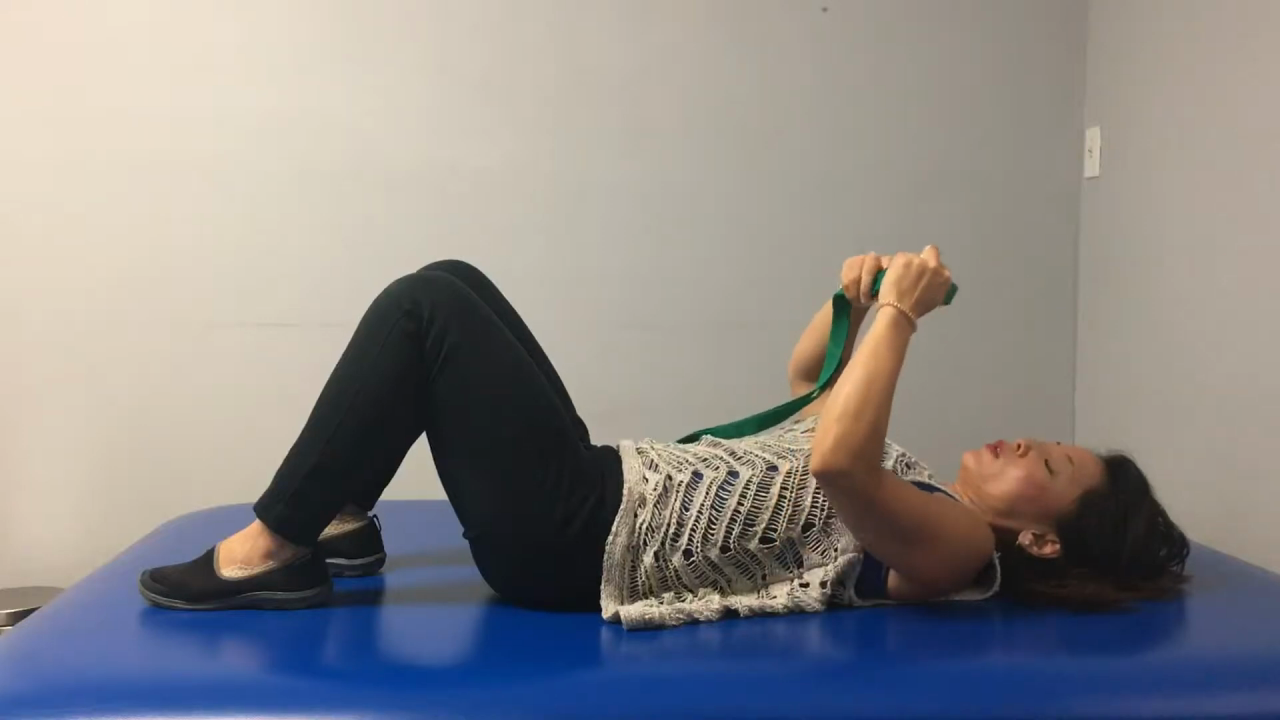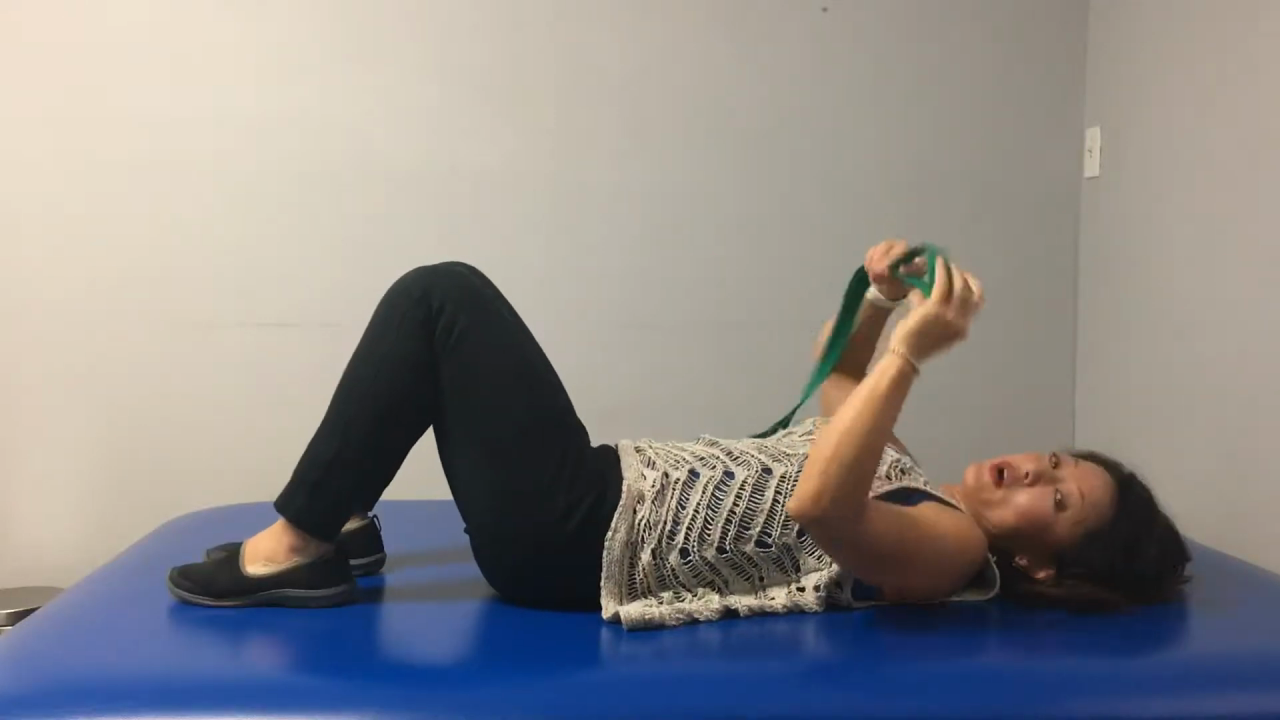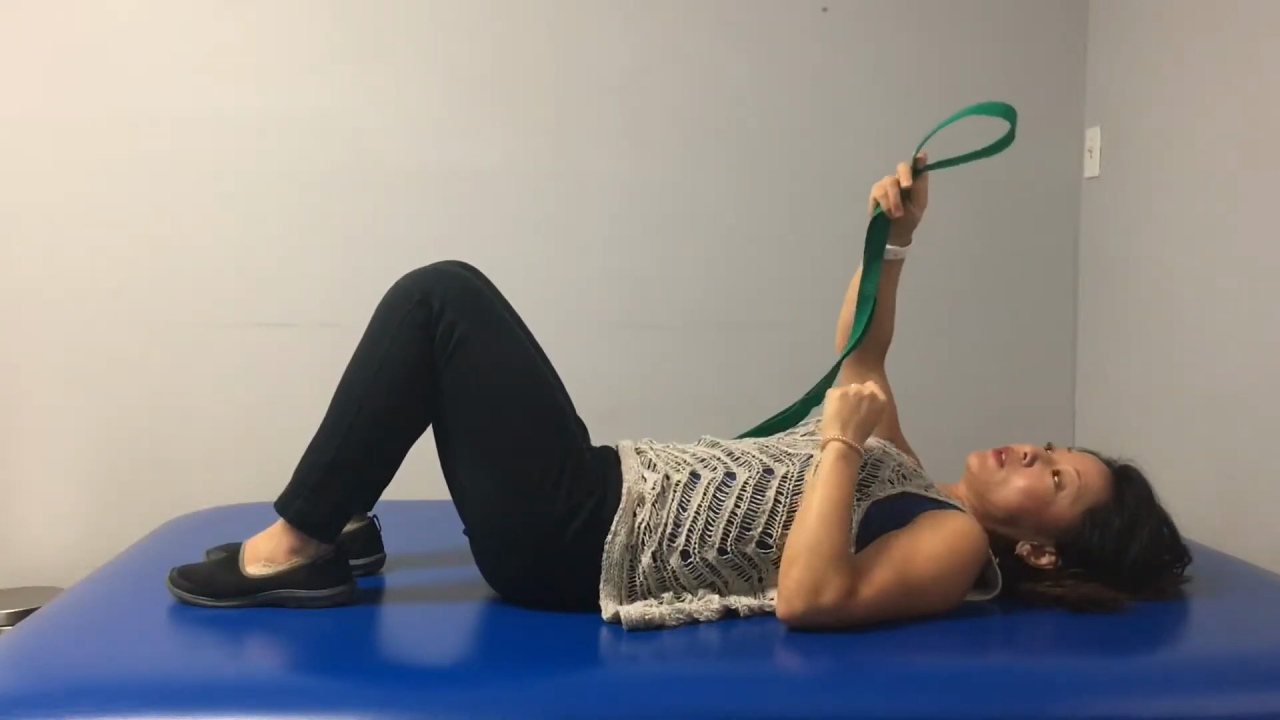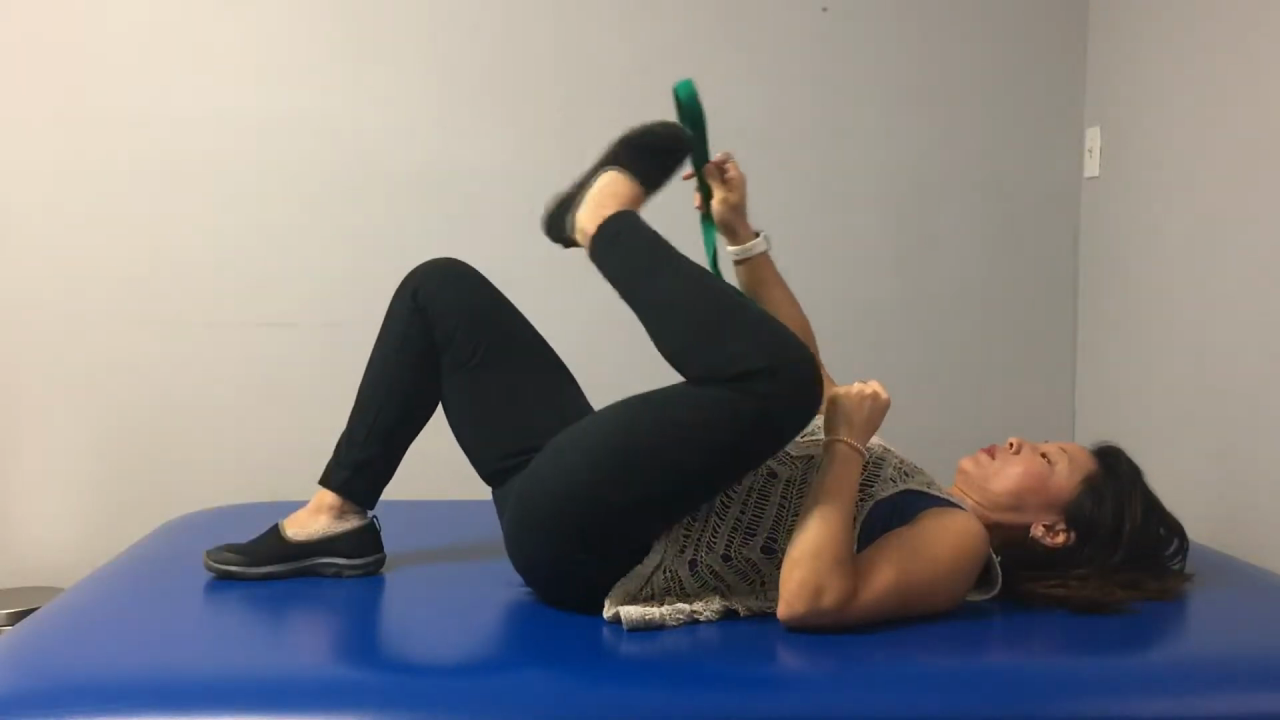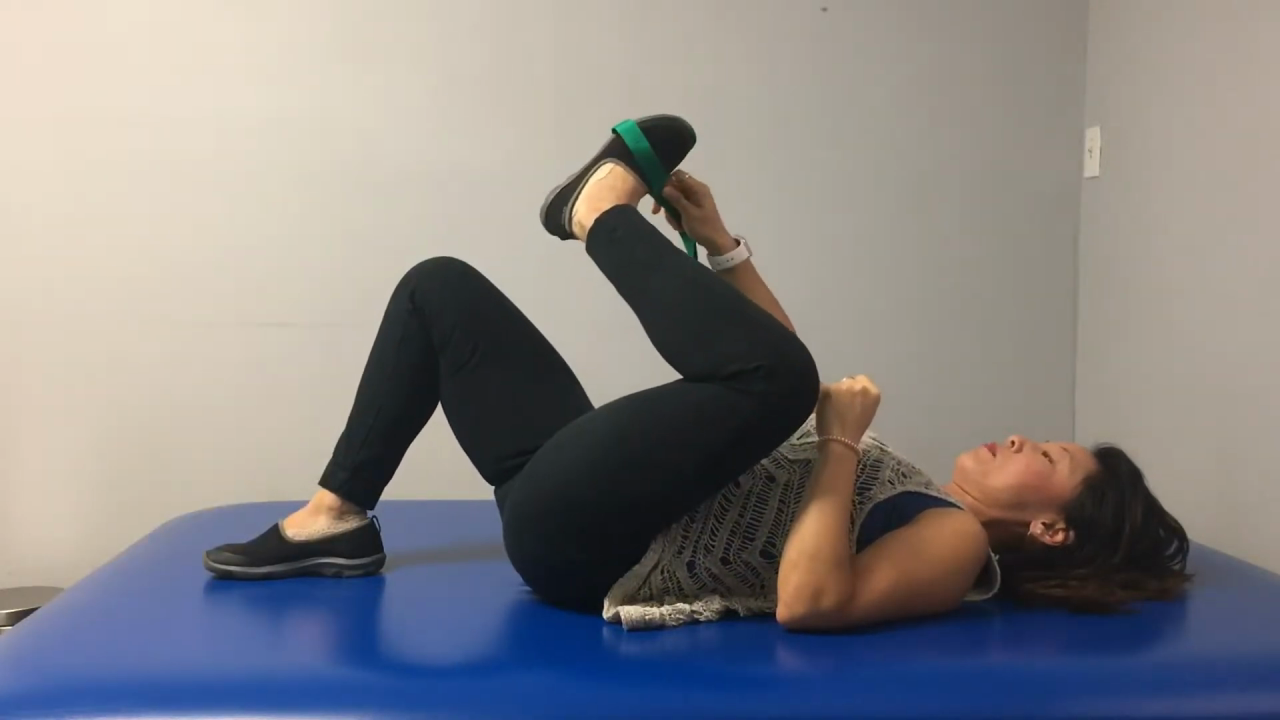
dt=1s
person 1, frame 1
left shoulder: (952, 548)
right shoulder: (923, 494)
left elbow: (836, 460)
right elbow: (808, 379)
left wrist: (900, 317)
right wrist: (850, 301)
left hip: (578, 544)
right hip: (601, 493)
left knee: (423, 309)
right knee: (451, 285)
left ankle: (274, 549)
right ankle: (337, 524)
person 1, frame 2
left shoulder: (952, 546)
right shoulder: (911, 482)
left elbow: (814, 511)
right elbow: (836, 370)
left wrist: (908, 355)
right wrist: (876, 296)
left hip: (573, 543)
right hip: (602, 495)
left knee: (440, 297)
right knee: (449, 294)
left ankle: (300, 545)
right ankle: (335, 527)
person 1, frame 3
left shoulder: (956, 548)
right shoulder: (911, 484)
left elbow: (808, 597)
right elbow: (860, 359)
left wrist: (841, 442)
right wrist: (895, 237)
left hip: (573, 547)
right hip: (602, 496)
left knee: (443, 298)
right knee: (444, 299)
left ankle: (298, 547)
right ankle: (333, 527)
person 1, frame 4
left shoulder: (958, 544)
right shoulder: (913, 492)
left elbow: (808, 601)
right elbow: (805, 365)
left wrist: (848, 447)
right wrist: (740, 234)
left hip: (578, 543)
right hip: (566, 496)
left knee: (779, 379)
right knee: (442, 289)
left ankle: (604, 222)
right ankle: (338, 517)
person 1, frame 5
left shoulder: (957, 544)
right shoulder: (916, 491)
left elbow: (807, 602)
right elbow: (795, 384)
left wrist: (838, 444)
right wrist: (717, 246)
left hip: (575, 541)
right hip: (565, 496)
left knee: (776, 376)
right knee: (440, 287)
left ankle: (602, 215)
right ankle: (335, 519)
